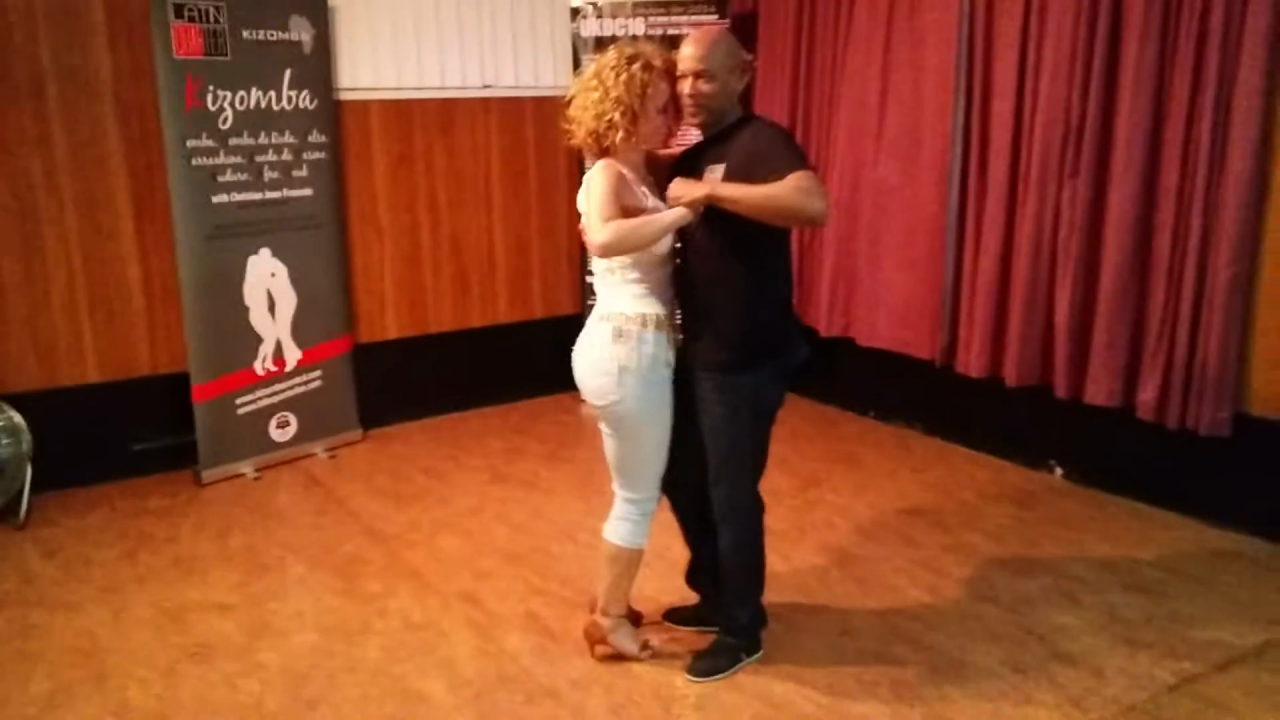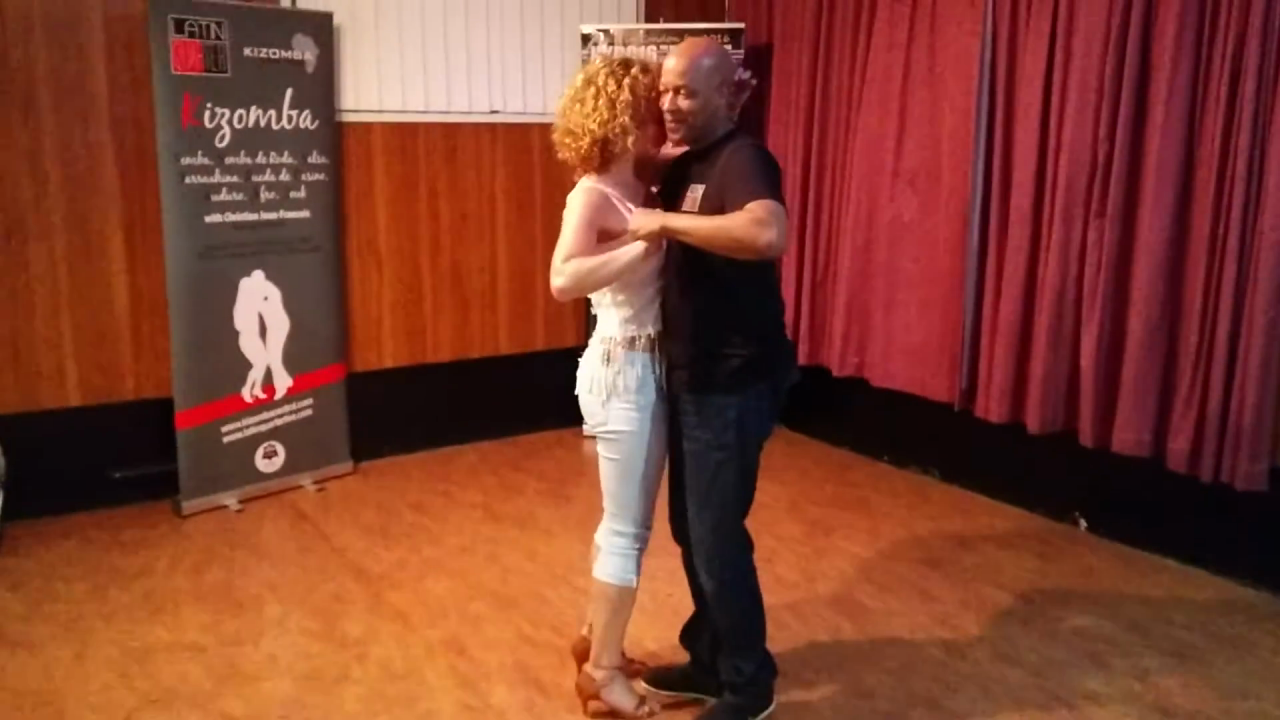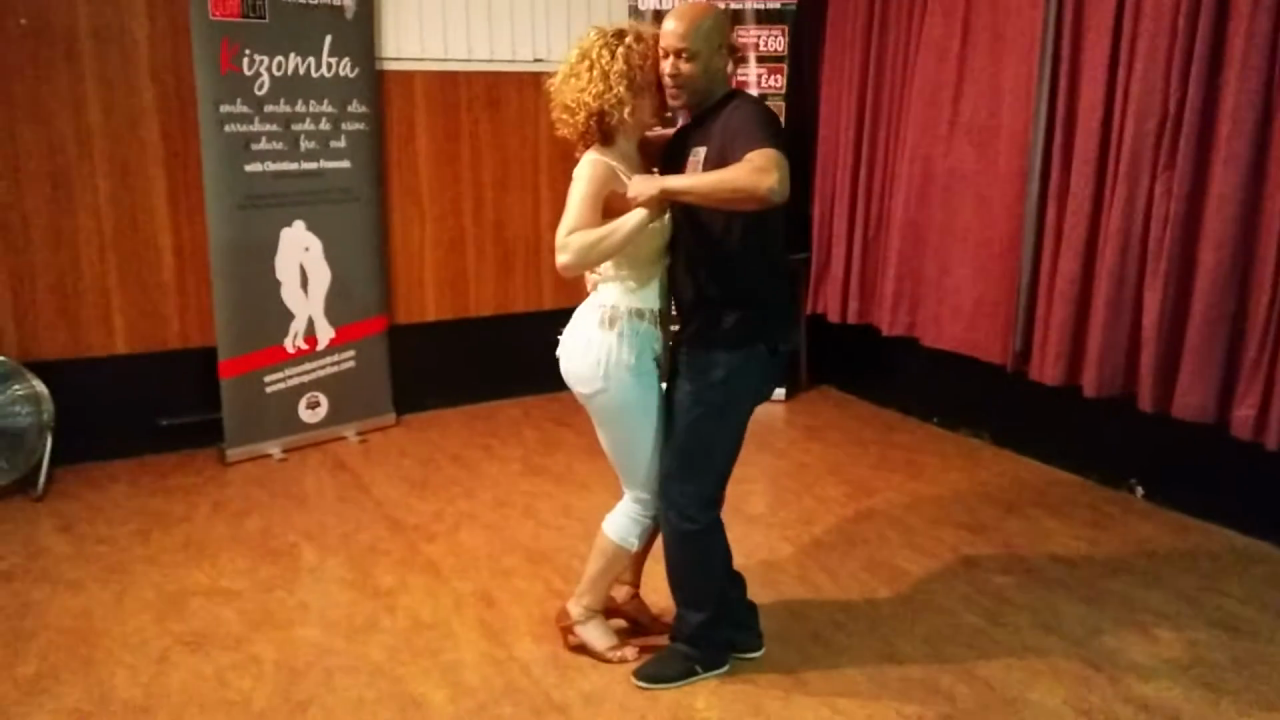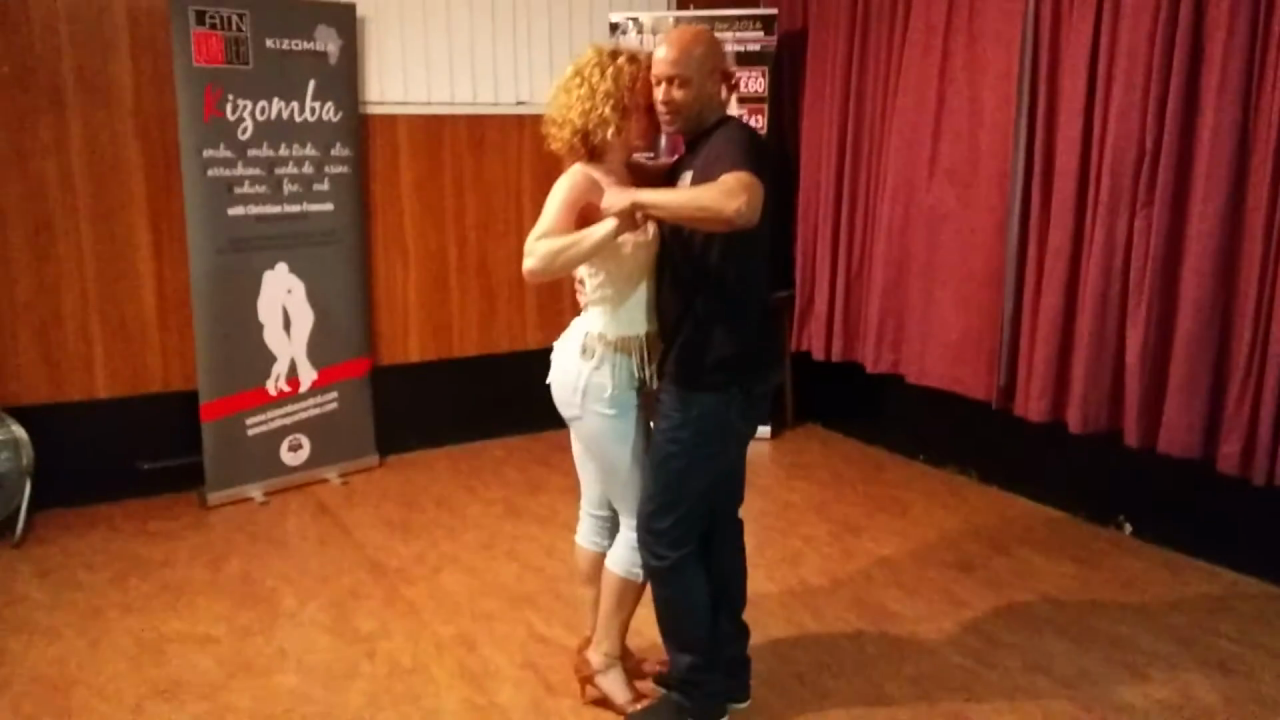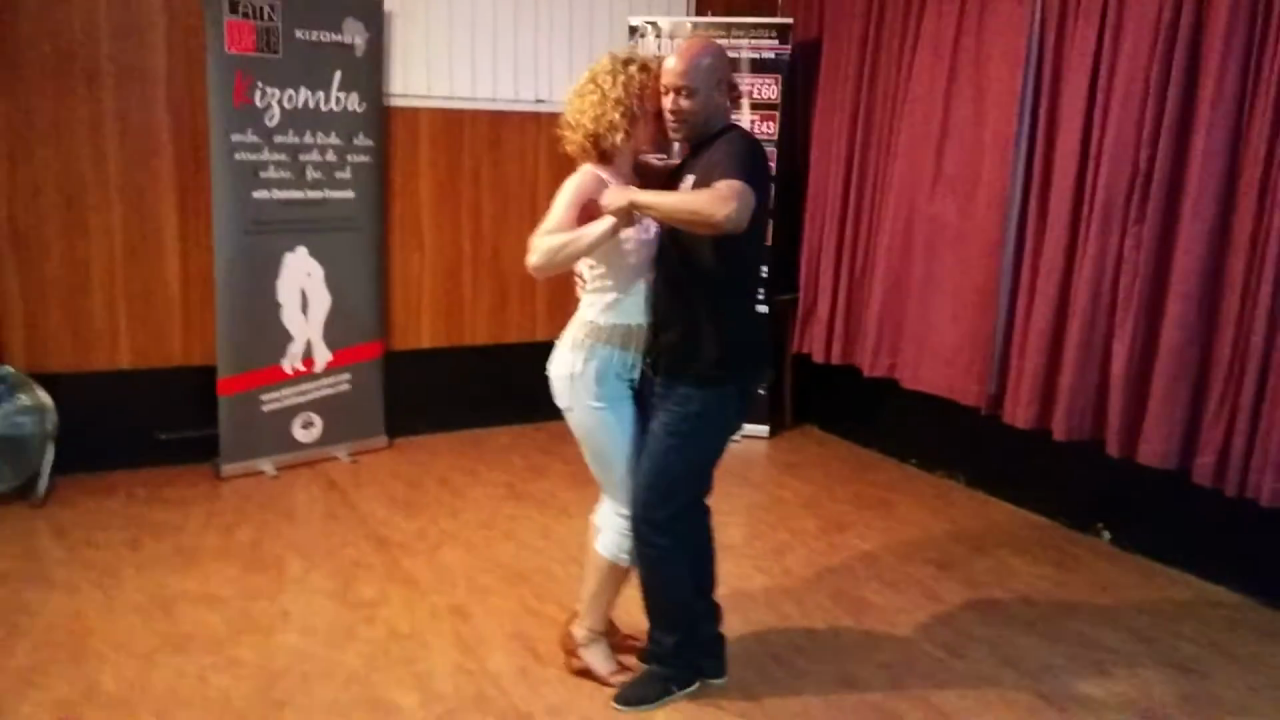
dt=1s
person 1, frame 1
left shoulder: (760, 143)
right shoulder: (691, 157)
left elbow: (812, 205)
left wrist: (712, 192)
left hip: (747, 356)
right hip: (701, 348)
left knee: (731, 496)
right knee: (679, 476)
left ankle: (741, 629)
right ankle: (714, 594)
person 1, frame 2
left shoulder: (743, 160)
right shoulder: (684, 168)
left elbow: (766, 234)
left wrist: (666, 222)
left hip: (735, 381)
right hip: (693, 376)
left knee: (717, 537)
right knee: (690, 529)
right ankle: (709, 659)
person 1, frame 3
left shoulder: (744, 119)
right shoulder: (686, 137)
left elbow: (769, 182)
left wrist: (666, 185)
left hip: (738, 339)
right hip: (707, 335)
left knee: (684, 492)
right knee: (691, 485)
left ankle: (703, 641)
right ankle: (732, 622)
person 1, frame 4
left shoulder: (733, 145)
right shoulder: (690, 159)
left elbow: (739, 206)
right elbow: (675, 251)
left wrist: (638, 198)
left hip: (717, 375)
right hip: (709, 370)
left knee: (665, 531)
right knee: (713, 522)
person 1, frame 5
left shoulder: (735, 152)
right shoulder: (691, 162)
left elbow: (726, 213)
left wrist: (634, 197)
left hip: (709, 372)
right hip: (677, 365)
left knee: (655, 512)
right knee: (680, 507)
left ankle: (677, 659)
right ankle: (700, 645)
person 2, frame 1
left shoulder: (639, 171)
right shoulder: (606, 178)
right elbow: (603, 240)
right wrist: (685, 211)
left hip: (625, 344)
right hip: (625, 349)
left knee: (638, 482)
right knee: (638, 495)
left ankle: (611, 599)
right ankle: (608, 619)
person 2, frame 2
left shoulder: (638, 187)
right shoulder: (593, 196)
right elbow: (564, 279)
right wrist: (644, 242)
left hip: (646, 365)
right hip: (621, 369)
left knee: (627, 517)
right knee: (628, 528)
left ankle: (594, 637)
person 2, frame 3
left shoulder: (640, 159)
right shoulder: (598, 168)
right elbow: (568, 255)
right wrist: (647, 211)
left hip: (628, 340)
right hip: (611, 342)
left knee: (663, 478)
right knee: (648, 495)
left ankle: (623, 591)
right ankle: (582, 612)
person 2, frame 4
left shoulder: (631, 179)
right shoulder: (581, 182)
right elbow: (535, 262)
right wrist: (616, 225)
left hip: (609, 365)
right hip: (598, 369)
left knee: (601, 512)
right knee: (644, 519)
left ankle: (598, 642)
right ankle: (603, 659)
person 2, frame 5
left shoulder: (639, 181)
right shoulder: (590, 182)
right elbow: (539, 258)
right wrist: (612, 223)
left hip: (624, 364)
right hip: (593, 364)
left knee: (622, 498)
right knee: (634, 506)
left ankle: (592, 620)
right ankle: (586, 634)
